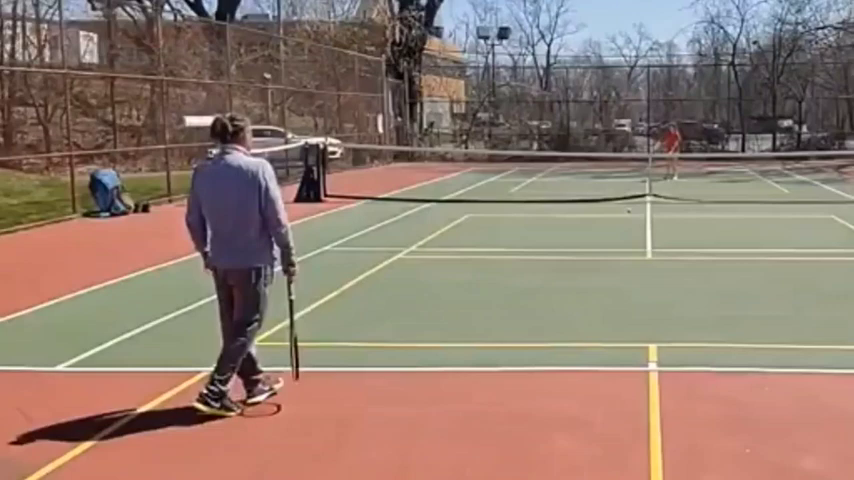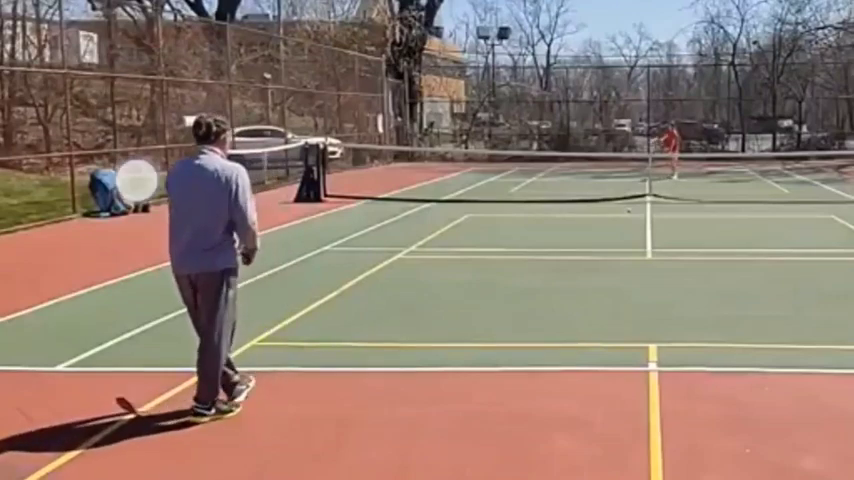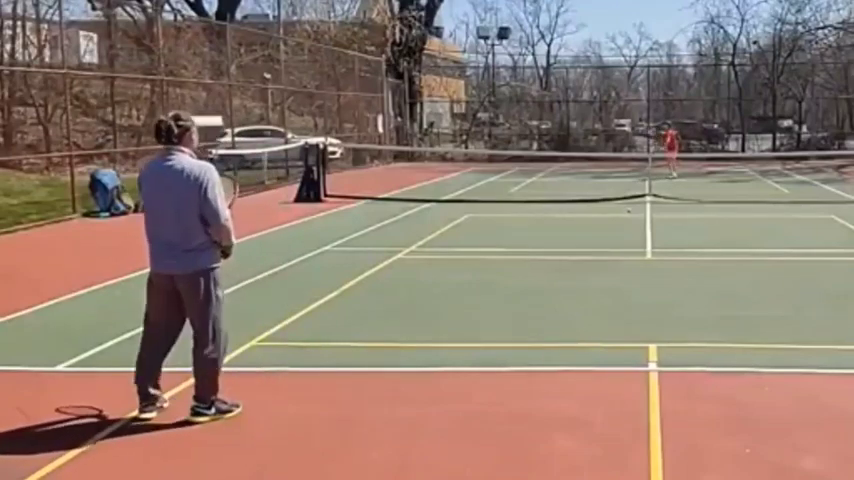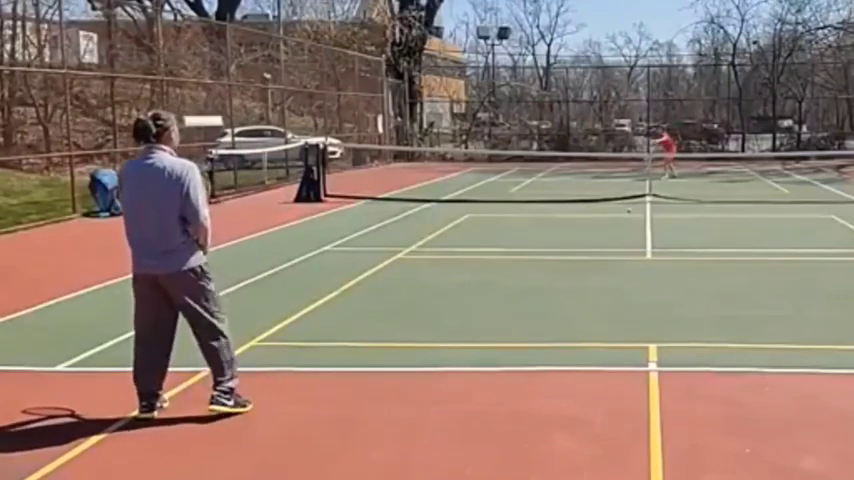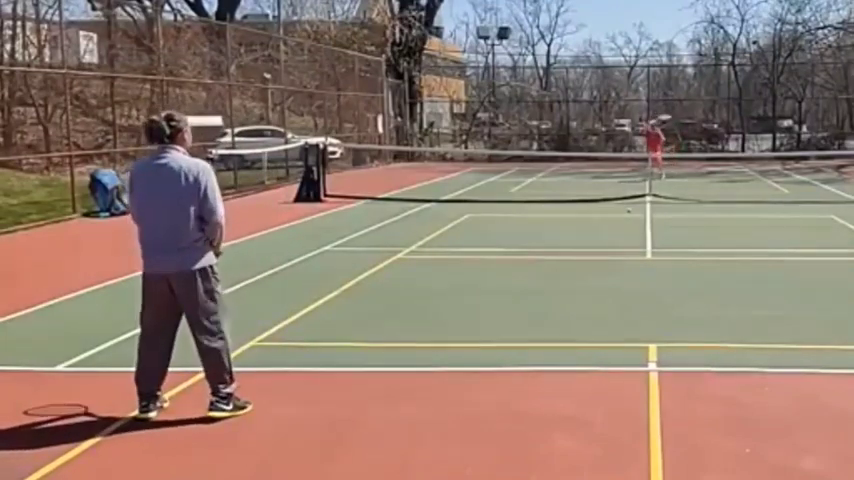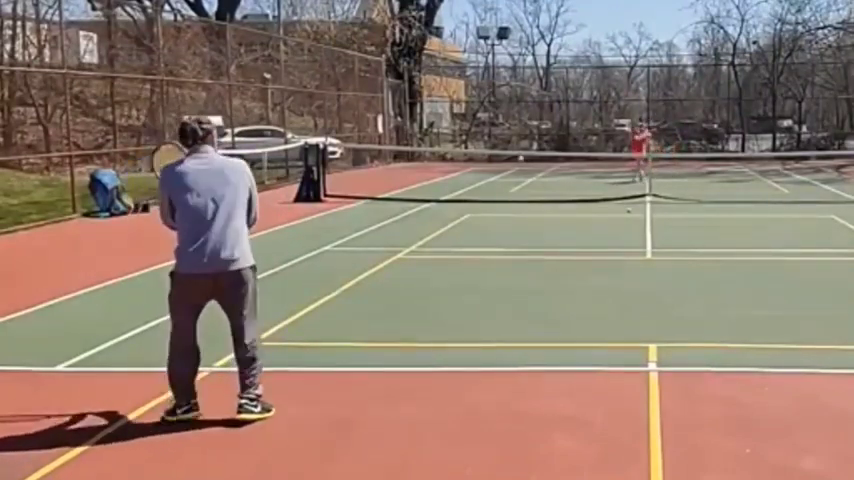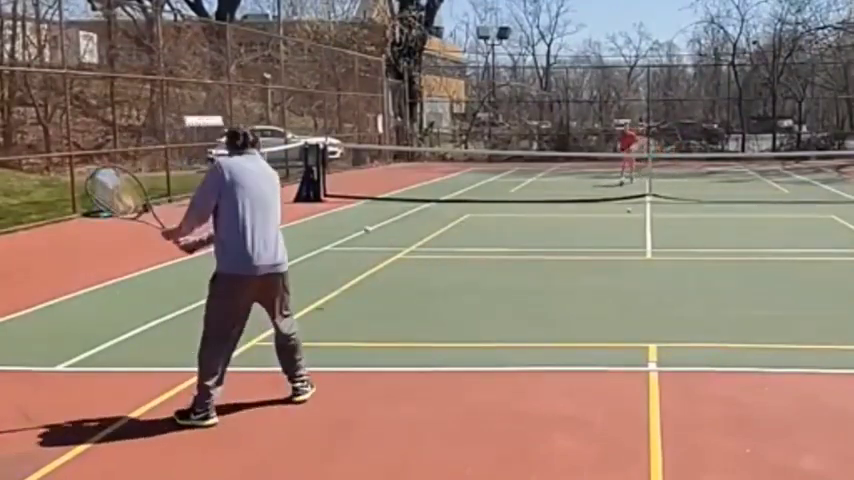
dt=0.4s
person 1, frame 1
left shoulder: (203, 171)
right shoulder: (258, 168)
left elbow: (193, 220)
right elbow: (276, 217)
left wrist: (206, 251)
right wrist: (288, 253)
left hip: (220, 262)
right hip: (252, 261)
left knee: (234, 325)
right knee: (243, 328)
left ankle: (254, 381)
right ankle: (215, 393)
person 1, frame 2
left shoulder: (176, 171)
right shoulder: (232, 172)
left elbow: (181, 216)
right elbow: (246, 223)
right wrist: (251, 249)
left hip: (182, 264)
right hip: (216, 263)
left knee: (206, 330)
right knee: (216, 333)
left ankle: (230, 383)
right ankle: (207, 402)
person 1, frame 3
left shoulder: (148, 172)
right shoulder: (202, 171)
left elbow: (155, 215)
right elbow: (220, 221)
right wrist: (227, 245)
left hip: (161, 266)
right hip: (197, 266)
left knee: (156, 333)
right knee: (208, 336)
left ankle: (148, 398)
right ankle: (205, 402)
person 1, frame 4
left shoulder: (128, 172)
right shoulder: (183, 169)
left elbow: (130, 215)
right elbow: (200, 222)
right wrist: (202, 245)
left hip: (144, 268)
right hip: (182, 265)
left knee: (149, 334)
right knee: (212, 327)
left ankle: (148, 399)
right ankle: (224, 391)
person 1, frame 5
left shoulder: (138, 171)
right shoulder: (198, 169)
left elbow: (137, 216)
right elbow: (217, 220)
right wrist: (214, 247)
left hip: (155, 267)
right hip: (193, 264)
left knee: (154, 334)
right knee: (212, 333)
left ankle: (148, 399)
right ankle: (221, 398)
person 1, frame 6
left shoulder: (172, 174)
right shoulder: (239, 168)
left elbow: (169, 220)
right elbow: (252, 217)
left hip: (191, 267)
right hip: (236, 264)
left knee: (183, 335)
right knee: (245, 334)
left ankle: (185, 402)
right ankle: (249, 398)
person 1, frame 7
left shoulder: (222, 166)
right shoulder: (270, 174)
left elbow: (199, 213)
left wrist: (178, 233)
right wrist: (200, 242)
left hip: (237, 268)
right hip: (275, 265)
left knee: (218, 338)
right knee: (284, 324)
left ankle: (204, 406)
right ankle: (300, 382)
